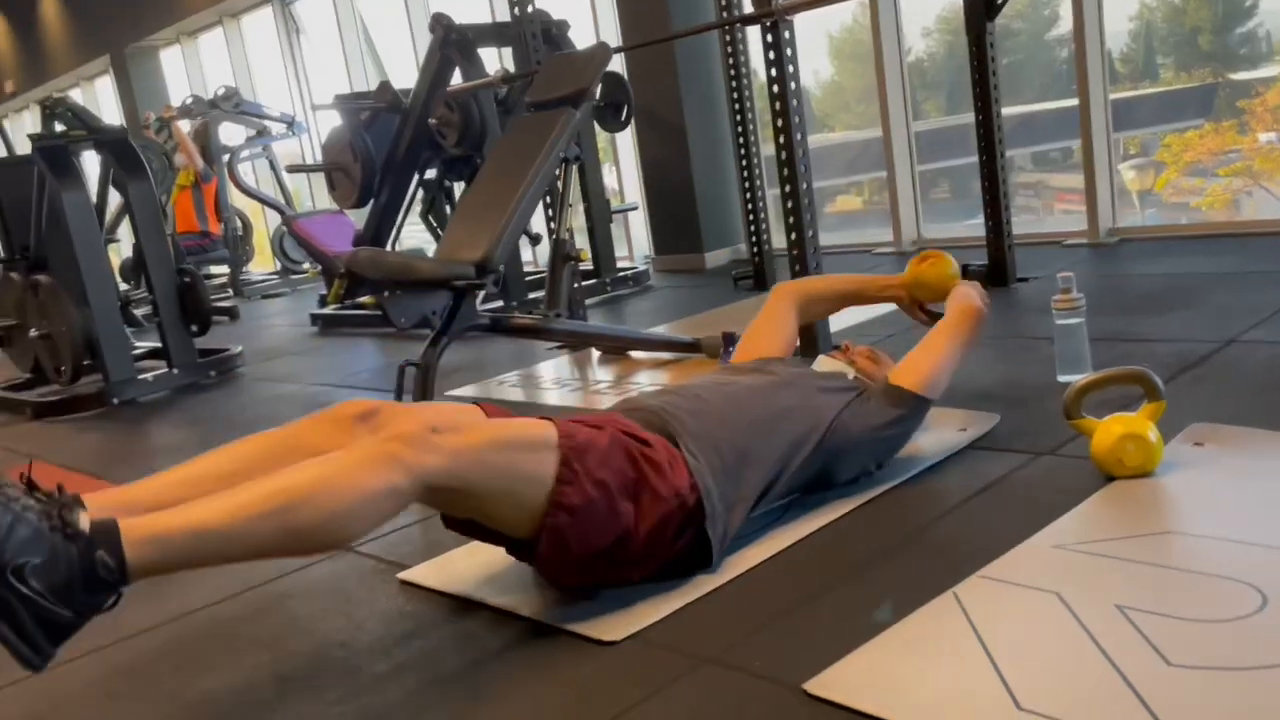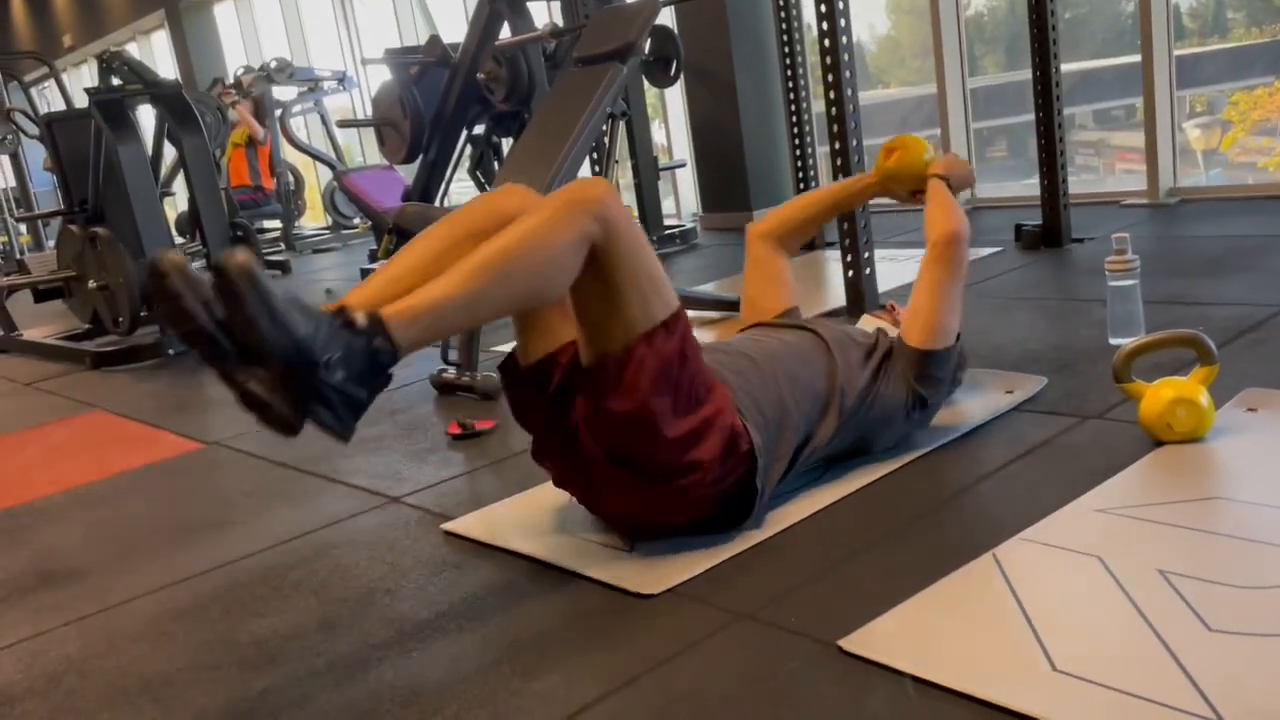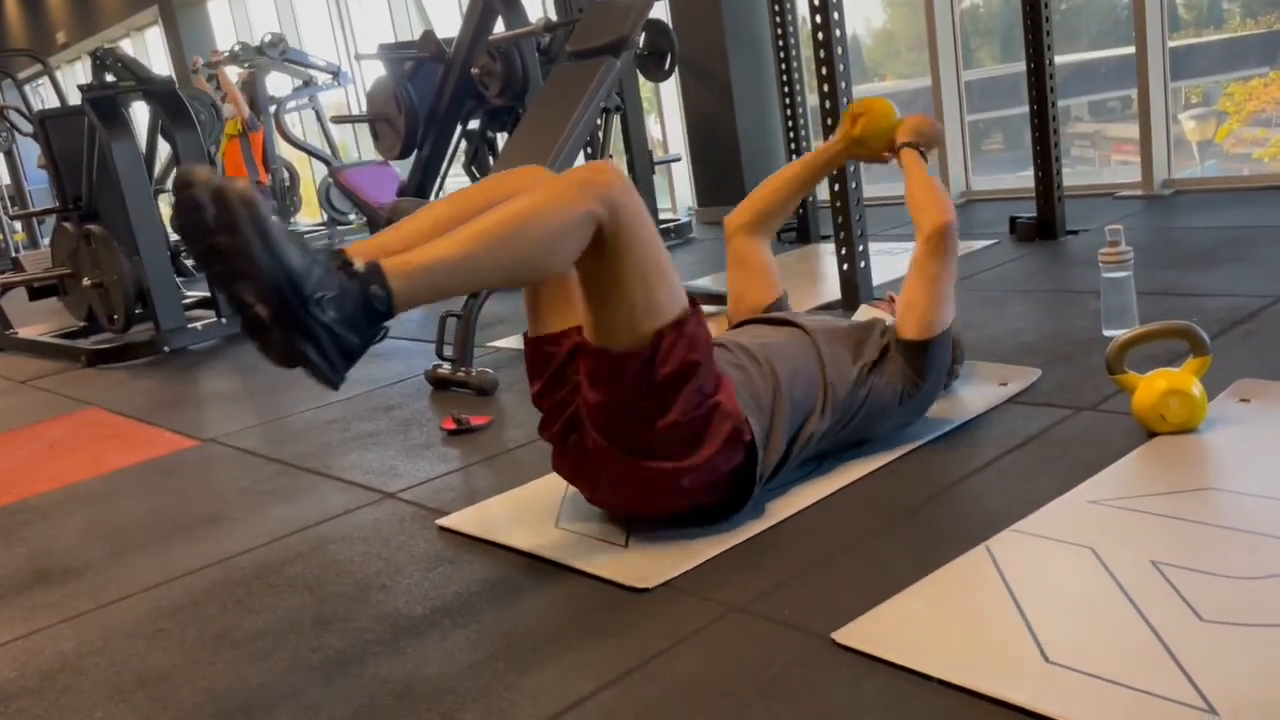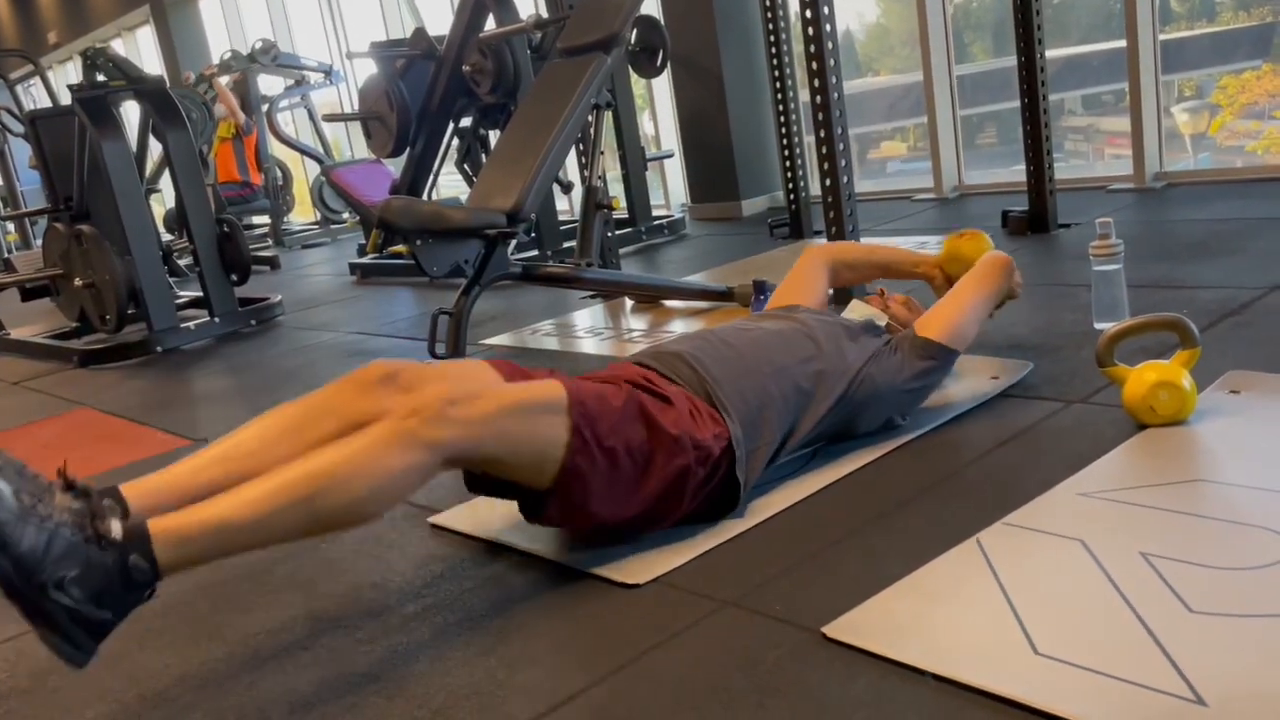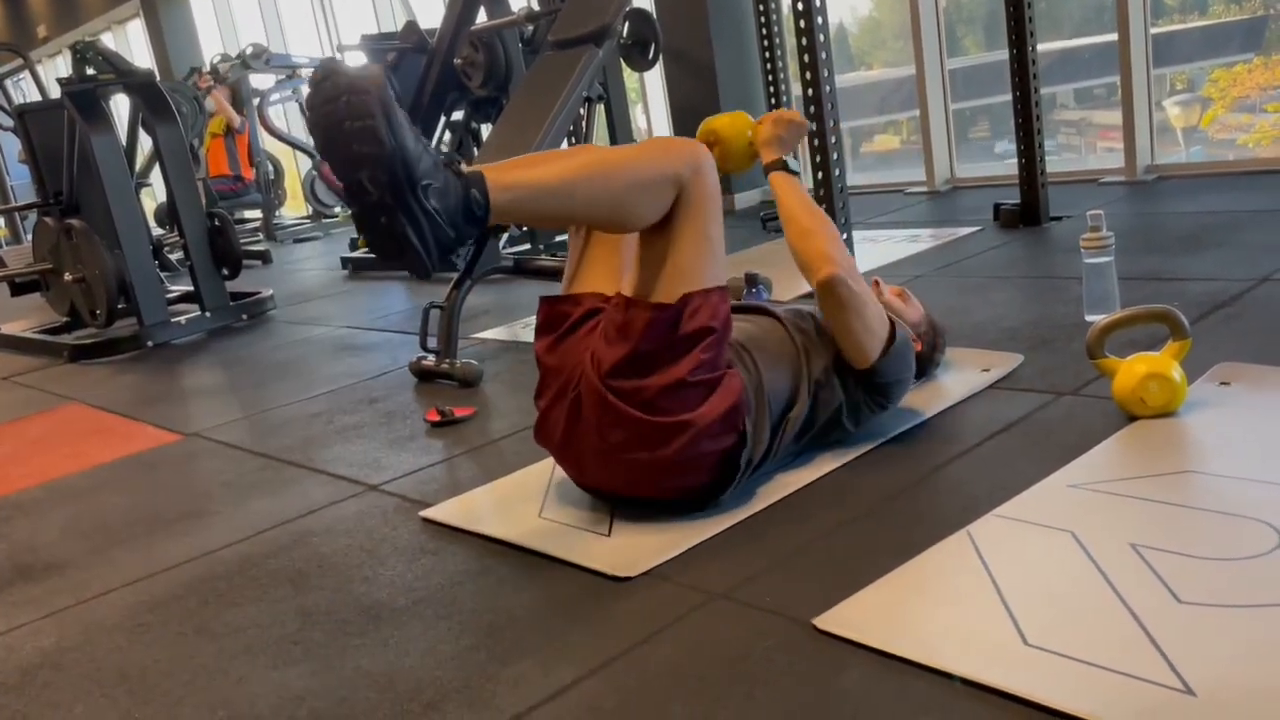
dt=1s
person 1, frame 1
left shoulder: (863, 423)
right shoulder: (779, 379)
left elbow: (953, 337)
right elbow: (787, 295)
left wrist: (959, 301)
right wrist: (897, 280)
left hip: (661, 494)
right hip: (601, 439)
left knee: (410, 452)
right knee: (362, 422)
left ankle: (88, 564)
person 1, frame 2
left shoulder: (905, 384)
right shoulder: (800, 337)
left elbow: (948, 253)
right elbow: (768, 234)
left wrist: (937, 187)
right wrist: (872, 181)
left hip: (691, 458)
right hip: (602, 444)
left knee: (592, 202)
right knee: (508, 206)
left ankle: (351, 362)
right ankle: (323, 339)
person 1, frame 3
left shoulder: (900, 378)
right shoulder: (792, 331)
left elbow: (939, 236)
right elbow: (745, 226)
left wrist: (907, 153)
right wrist: (837, 149)
left hip: (682, 452)
right hip: (594, 426)
left knee: (599, 187)
right knee: (532, 185)
left ankle: (353, 305)
right ankle: (338, 285)
person 1, frame 4
left shoulder: (897, 365)
right shoulder: (811, 324)
left elbow: (993, 274)
right elbow: (822, 253)
left wrist: (988, 269)
right wrist: (921, 258)
left hip: (681, 436)
right hip: (620, 388)
left knee: (441, 419)
right knee: (383, 385)
left ankle: (120, 567)
right ankle: (114, 515)
person 1, frame 5
left shoulder: (882, 369)
right shoulder: (777, 329)
left elbow: (831, 276)
right elbow: (681, 254)
left wrist: (776, 162)
left hip: (669, 427)
right hip: (584, 409)
left knee: (683, 160)
right knee: (605, 169)
left ankle: (454, 200)
right ankle: (447, 201)
